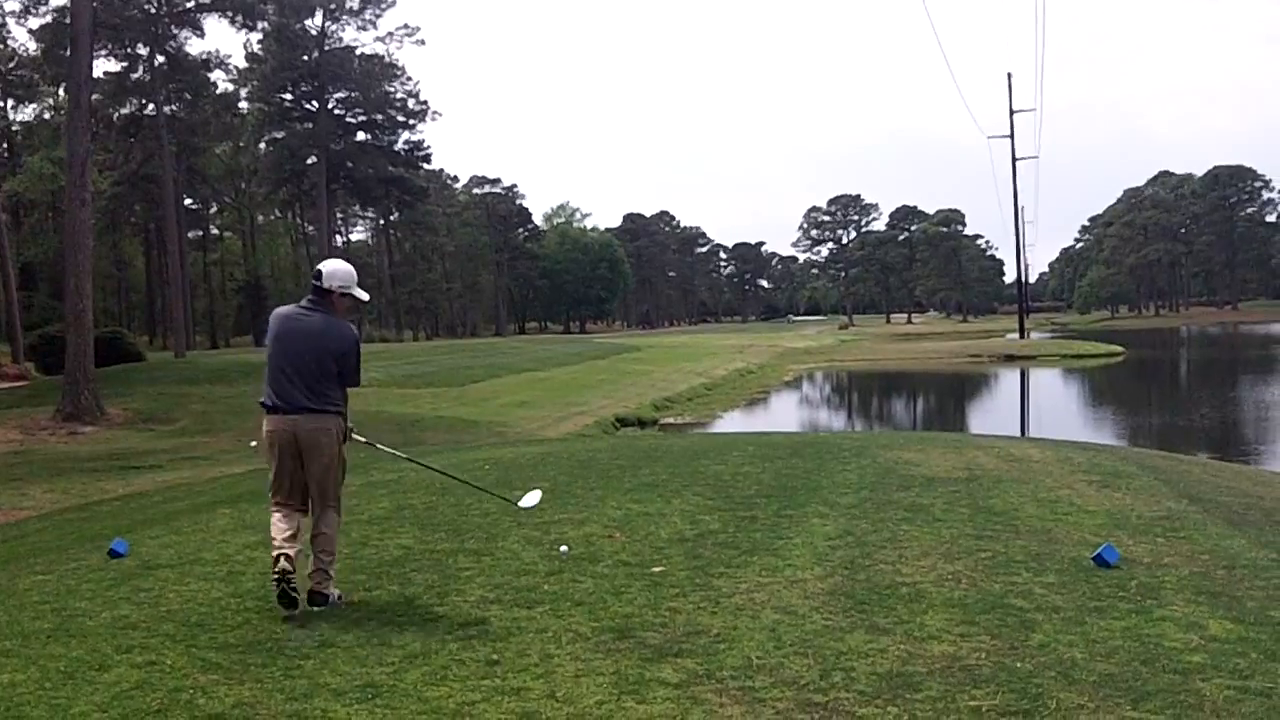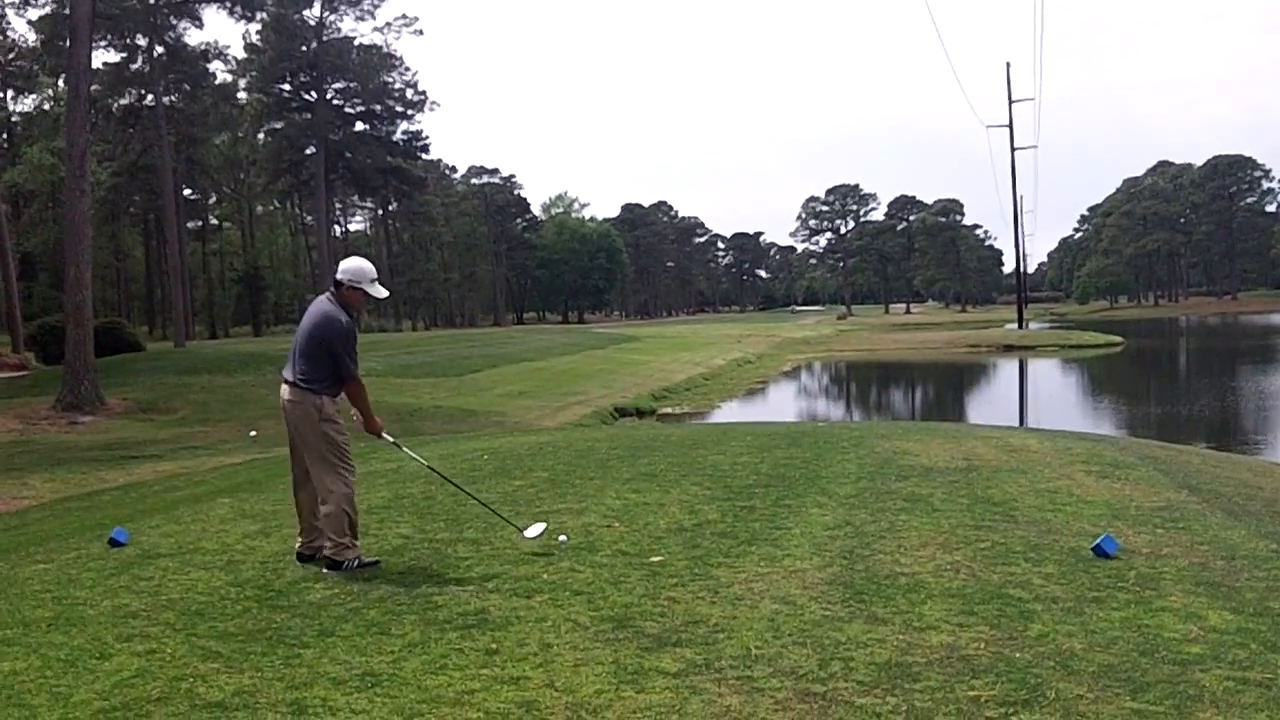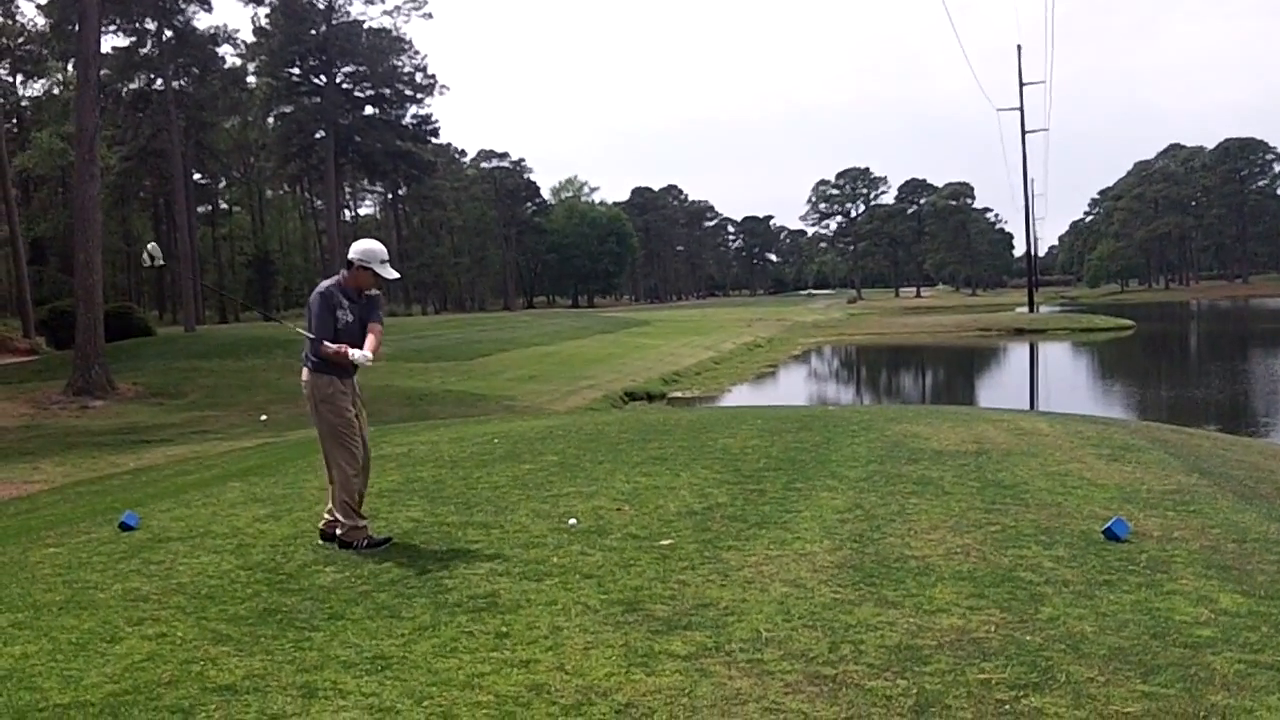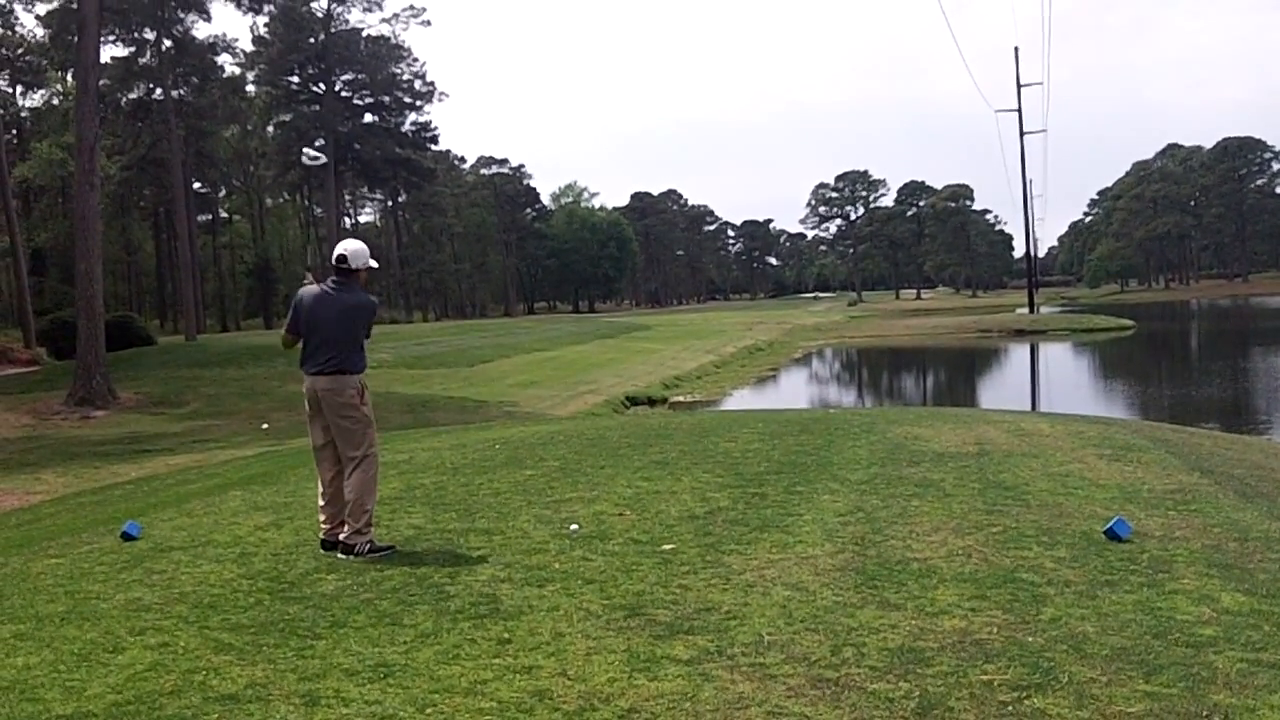
dt=1s
person 1, frame 1
left shoulder: (278, 318)
right shoulder: (345, 334)
right elbow: (345, 387)
right wrist: (341, 424)
left hip: (278, 423)
right hip: (322, 425)
left knee: (285, 503)
right knee: (326, 508)
left ankle: (284, 565)
right ankle: (320, 586)
person 1, frame 2
left shoulder: (322, 303)
right shoulder: (339, 323)
right elbow: (351, 378)
left wrist: (359, 409)
right wrist: (369, 418)
left hip: (295, 395)
right hip: (313, 402)
left knee: (310, 478)
right knee: (337, 478)
left ankle: (311, 546)
right ankle: (341, 554)
person 1, frame 3
left shoulder: (371, 298)
right shoulder: (325, 294)
left elbow: (374, 331)
right elbow: (320, 345)
left wrist: (364, 353)
right wrist: (340, 353)
left hip: (346, 380)
right hip: (325, 382)
left knee: (358, 456)
right knee: (346, 458)
left ankle: (333, 524)
right ankle: (350, 533)
person 1, frame 4
left shoulder: (306, 296)
right shoulder: (366, 304)
left elbow: (288, 341)
left hip: (313, 384)
right hip: (345, 386)
left knee: (328, 462)
right knee: (361, 460)
left ankle: (331, 532)
right ankle: (355, 538)
